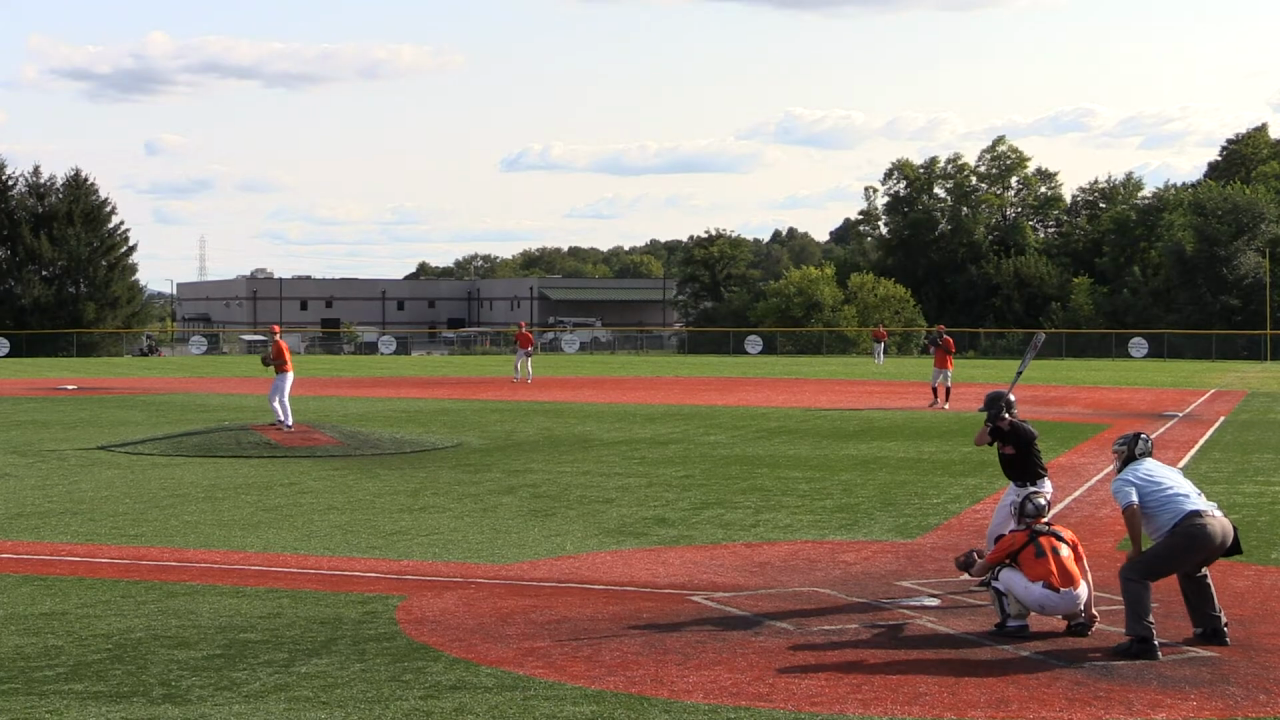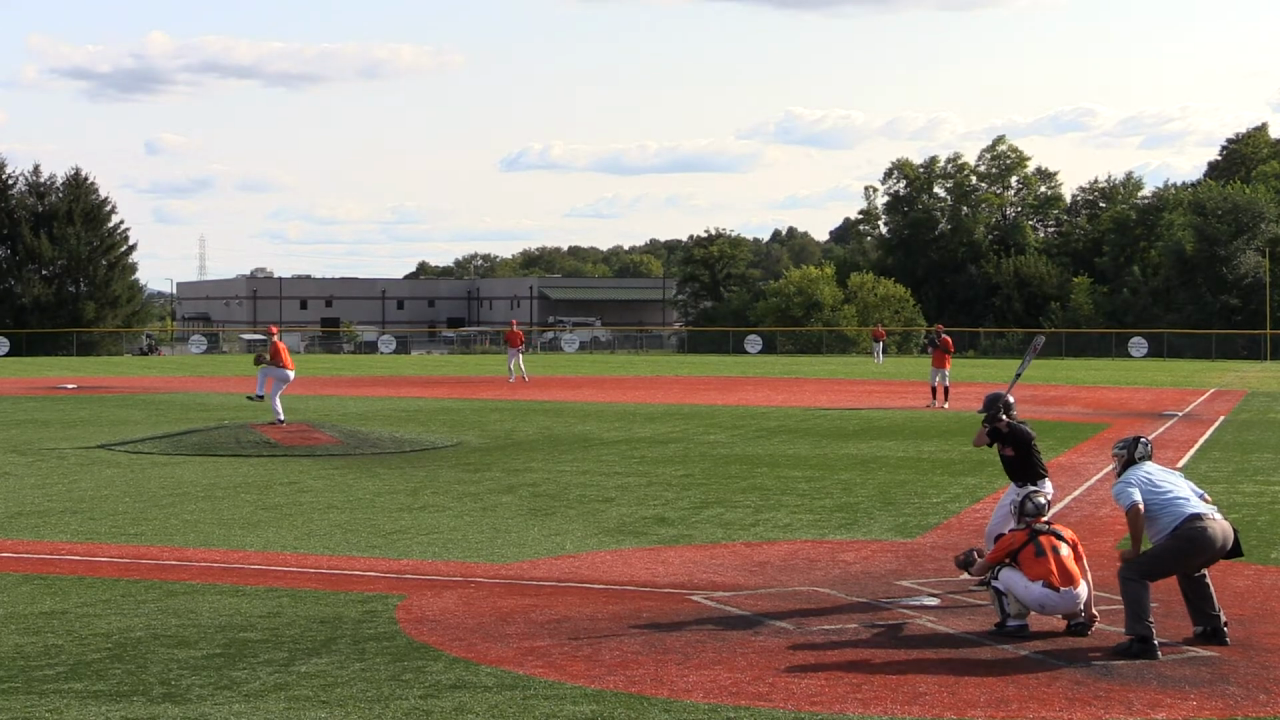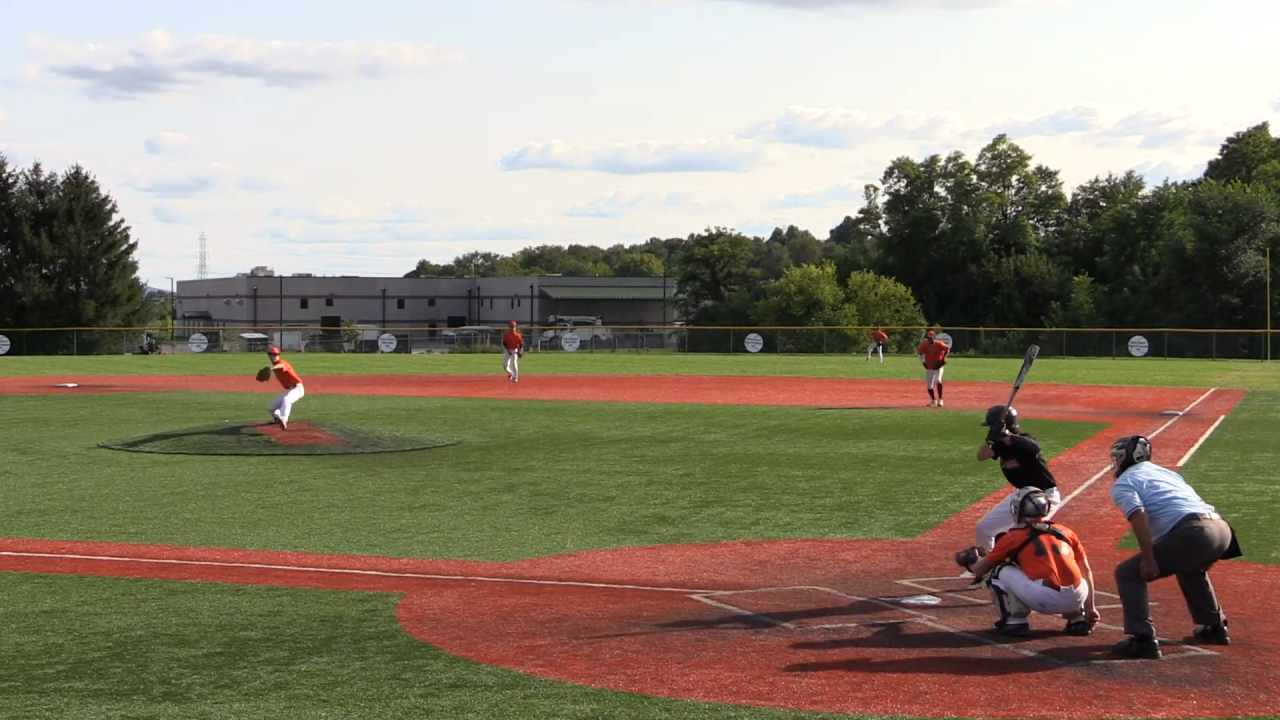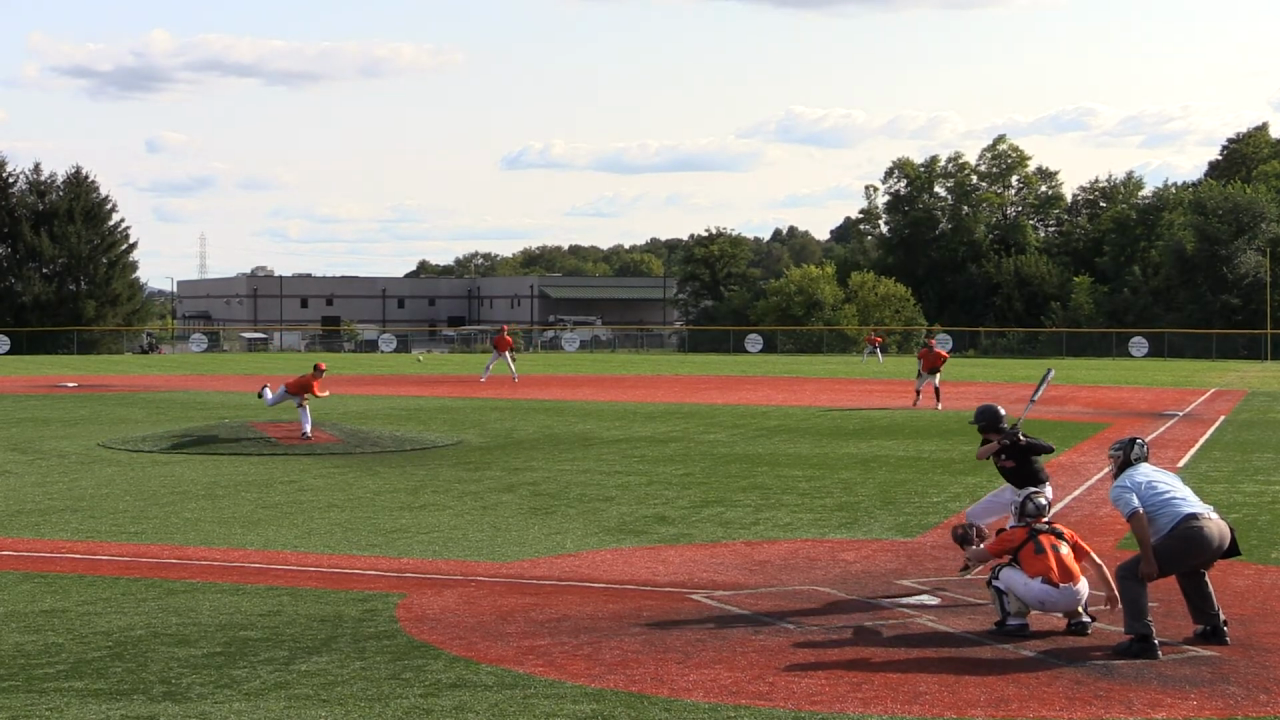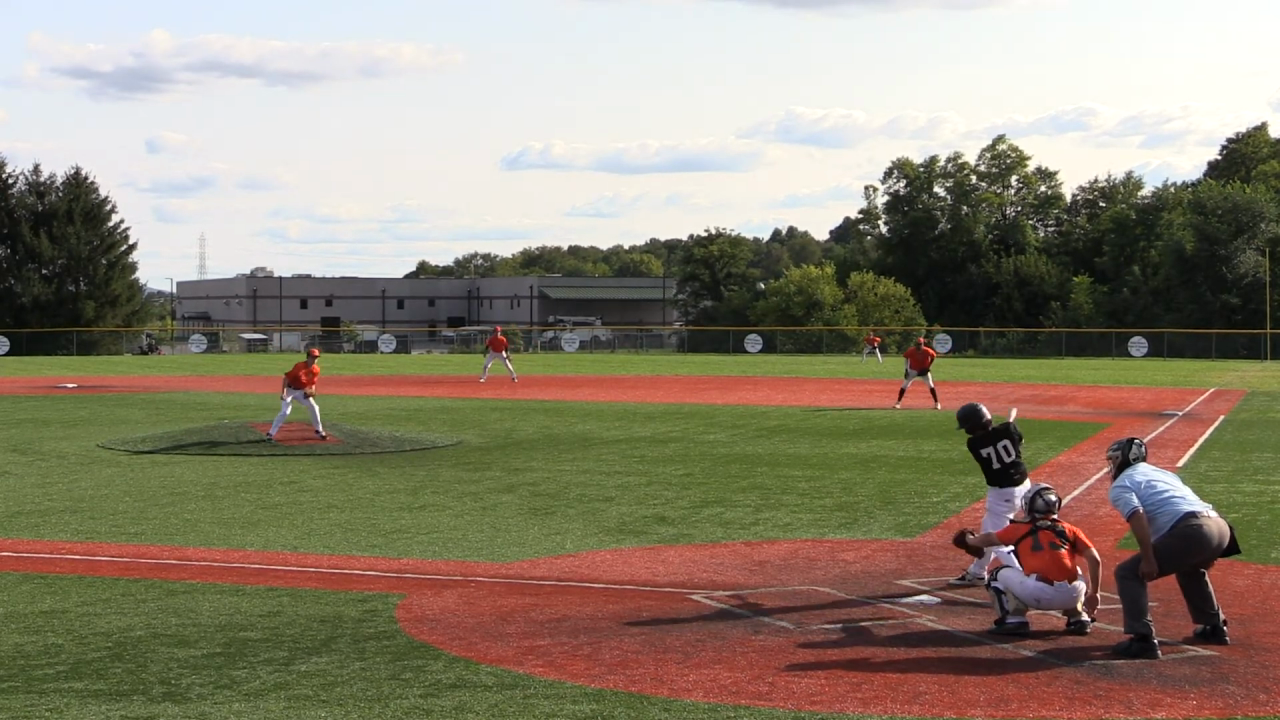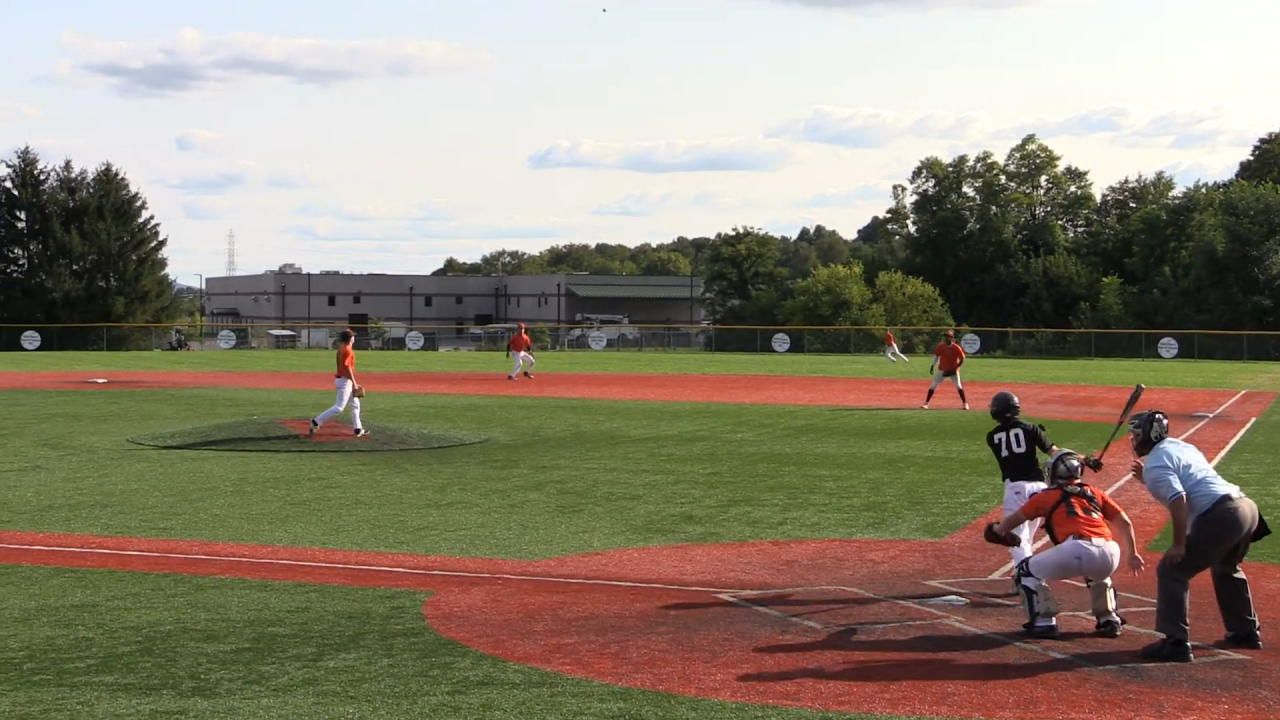
dt=0.5s
person 1, frame 1
left shoulder: (1123, 480)
right shoulder: (1168, 469)
left elbow: (1132, 510)
left wrist: (1137, 550)
left hip: (1195, 530)
right hip: (1223, 524)
left knee: (1132, 573)
right knee: (1191, 569)
left ankle: (1143, 642)
right ankle: (1214, 629)
person 1, frame 2
left shoulder: (1124, 483)
right shoulder: (1170, 472)
left elbow: (1136, 509)
left wrist: (1135, 549)
left hip: (1196, 533)
right hip: (1224, 528)
left knee: (1131, 572)
right knee: (1189, 569)
left ankle: (1143, 641)
right ankle: (1214, 629)
person 1, frame 3
left shoulder: (1123, 484)
right shoulder: (1167, 473)
left elbow: (1139, 516)
left wrist: (1148, 559)
left hip: (1193, 533)
right hip: (1221, 528)
left knee: (1127, 573)
right knee: (1190, 567)
left ankle: (1144, 640)
right ankle: (1215, 628)
person 1, frame 4
left shoulder: (1121, 485)
right shoulder: (1166, 474)
left elbow: (1137, 517)
left wrist: (1148, 560)
right wrist: (1205, 554)
left hip: (1192, 534)
right hip: (1221, 528)
left knee: (1128, 573)
right knee: (1190, 569)
left ankle: (1143, 641)
right ankle: (1214, 628)
person 1, frame 5
left shoulder: (1120, 486)
right shoulder: (1164, 473)
left elbow: (1137, 516)
left wrist: (1148, 559)
right wrist: (1206, 553)
left hip: (1191, 532)
right hip: (1220, 527)
left knee: (1128, 573)
right knee: (1189, 567)
left ankle: (1143, 640)
right ankle: (1214, 627)
person 1, frame 6
left shoulder: (1155, 465)
right shoulder: (1181, 446)
left elbow: (1179, 500)
left wrist: (1178, 544)
left hip: (1221, 517)
right hip: (1245, 507)
left knee: (1172, 570)
right knee: (1226, 570)
left ankle: (1176, 643)
right ankle: (1246, 632)
person 2, frame 1
left shoulder: (1020, 428)
right shoulder: (998, 428)
left elbow: (1033, 435)
right elbow: (978, 441)
left wrist: (1005, 419)
right wrist: (989, 422)
left hip: (1035, 488)
right hip: (1016, 487)
right knee: (995, 533)
person 2, frame 2
left shoulder: (1020, 428)
right shoulder: (998, 432)
left elbow: (1029, 436)
right elbow: (977, 442)
left wrist: (1002, 420)
right wrist: (987, 421)
left hip: (1036, 490)
right hip: (1017, 488)
right knee: (992, 532)
person 2, frame 3
left shoulder: (1023, 440)
right shoulder: (1001, 445)
left elbow: (1034, 448)
right elbow: (981, 457)
left wrist: (1006, 435)
right wrist: (990, 439)
left hip: (1044, 497)
right knee: (985, 527)
person 2, frame 4
left shoulder: (1017, 441)
right shoulder: (990, 440)
left elbow: (1050, 448)
right elbow: (979, 455)
left wrist: (1023, 441)
right wrist: (1000, 442)
right hip: (1014, 489)
right knee: (973, 515)
person 2, frame 5
left shoulder: (973, 444)
right shoulder: (1009, 429)
left hip: (1002, 493)
right hip: (1023, 487)
right knee: (989, 530)
right ankle: (976, 573)
person 2, frame 6
left shoulder: (992, 436)
right shoulder: (1030, 428)
right elbow: (1052, 451)
left hip: (1016, 487)
right hip: (1038, 486)
left knee: (1019, 540)
right knee: (1026, 537)
person 3, frame 1
left shoulder: (1015, 538)
right shoulder: (1066, 533)
left elbow: (980, 571)
right elbow: (1085, 573)
left wrist: (970, 566)
right wrist: (1089, 610)
left hip: (1046, 601)
right hip: (1076, 600)
left knee: (999, 572)
left ankle: (1015, 624)
right ankle: (1078, 621)
person 3, frame 2
left shoulder: (1014, 537)
right shoulder: (1066, 532)
left elbow: (980, 570)
right elbow: (1085, 572)
left wrist: (970, 566)
right wrist: (1089, 609)
left hip: (1045, 600)
right hip: (1076, 599)
left knee: (999, 572)
left ankle: (1015, 623)
right ankle: (1077, 620)
person 3, frame 3
left shoulder: (1015, 536)
right shoulder: (1066, 532)
left elbow: (980, 570)
right elbow: (1086, 572)
left wrist: (970, 563)
right wrist: (1090, 608)
left hip: (1045, 599)
right hip: (1076, 598)
left knee: (999, 571)
left ankle: (1015, 622)
right ankle: (1078, 619)
person 3, frame 4
left shoulder: (1014, 534)
right shoulder: (1064, 531)
left elbow: (977, 557)
right elbow: (1096, 564)
left wrist: (969, 548)
right wrist: (1111, 591)
left hip: (1044, 596)
right hip: (1077, 595)
left knee: (999, 574)
left ankle: (1016, 622)
right ankle: (1080, 620)
person 3, frame 5
left shoulder: (1018, 529)
right shoulder: (1070, 530)
left elbow: (989, 539)
right elbow: (1095, 560)
left wrist: (971, 540)
right wrist: (1093, 593)
left hip: (1039, 593)
right hip: (1073, 594)
left knee: (999, 575)
left ankle: (1015, 620)
right ankle: (1080, 619)
person 3, frame 6
left shoulder: (1047, 496)
right shoulder: (1096, 493)
left elbow: (1016, 518)
right elbow: (1124, 522)
left wrist: (999, 530)
right wrist: (1132, 552)
left hip: (1074, 550)
right hip: (1109, 553)
left knee: (1026, 570)
right knee: (1098, 573)
left ankle: (1044, 623)
right ankle: (1109, 621)
